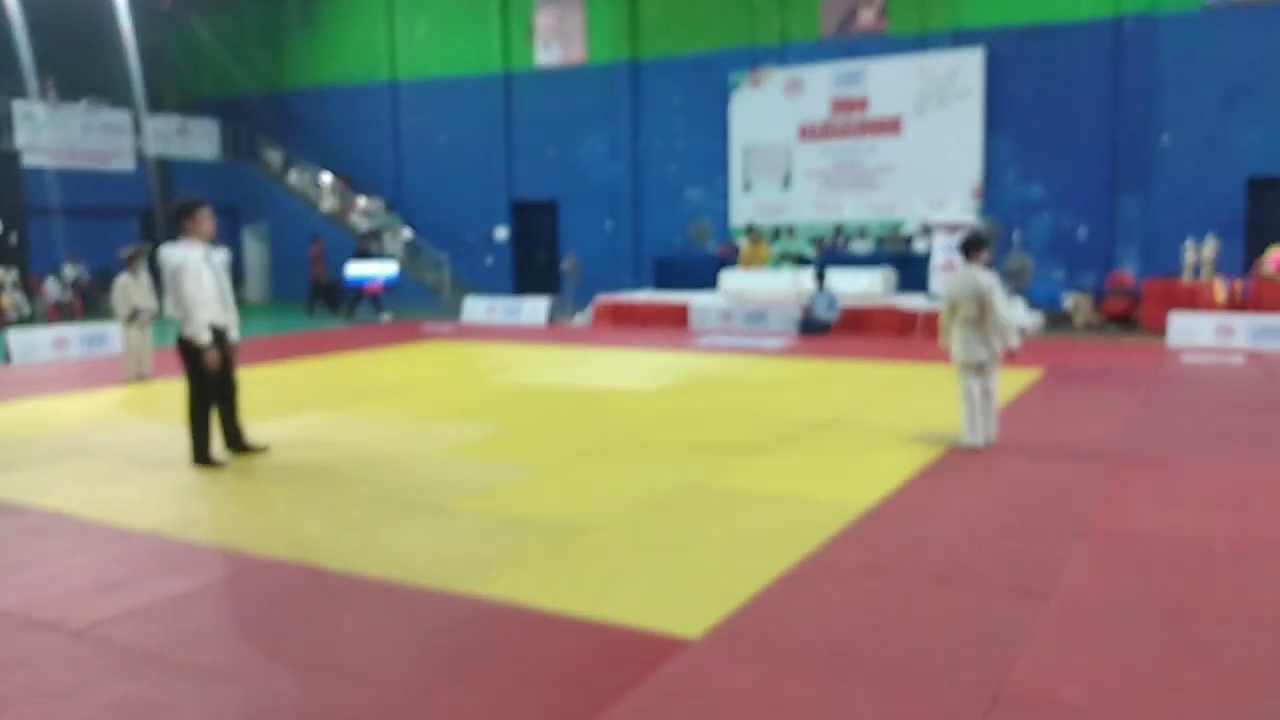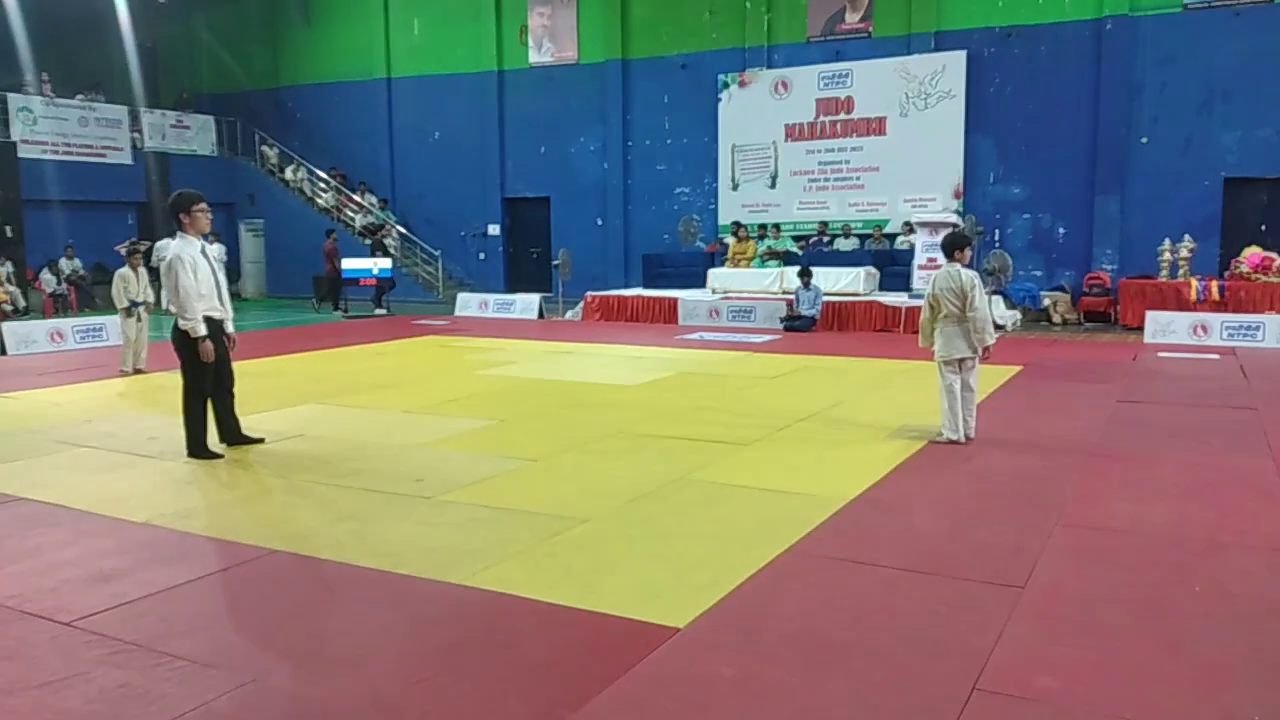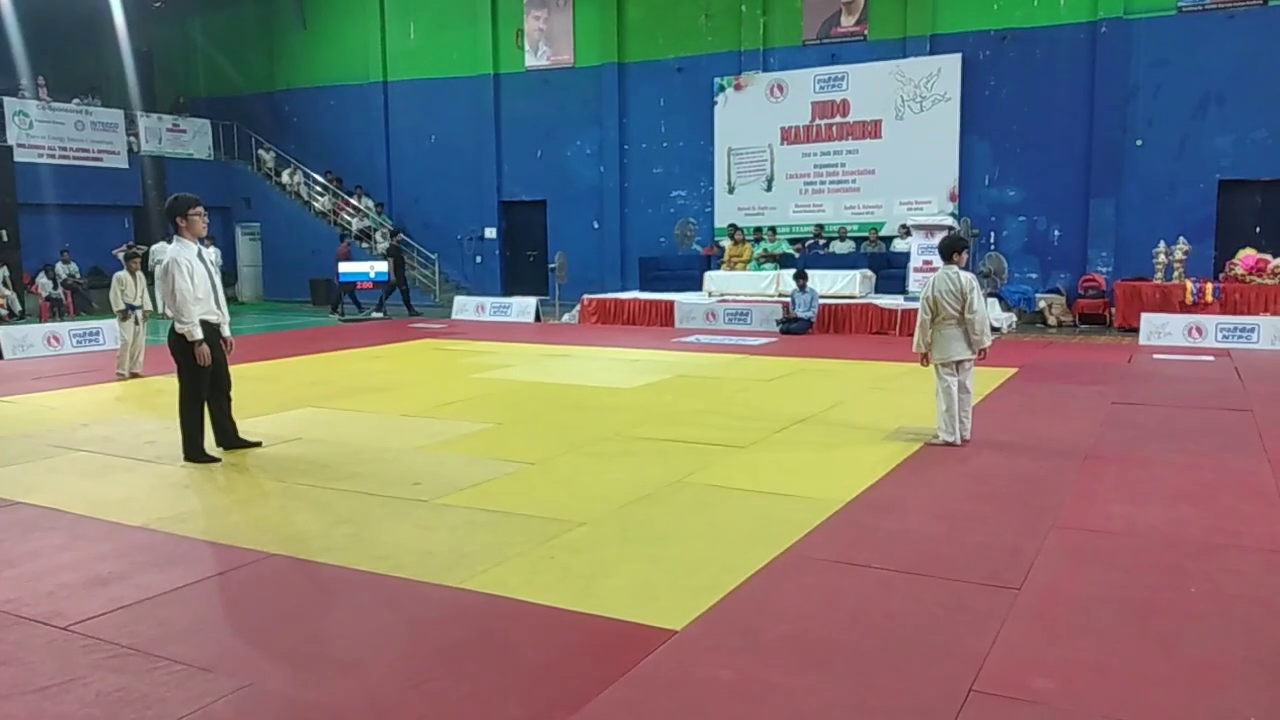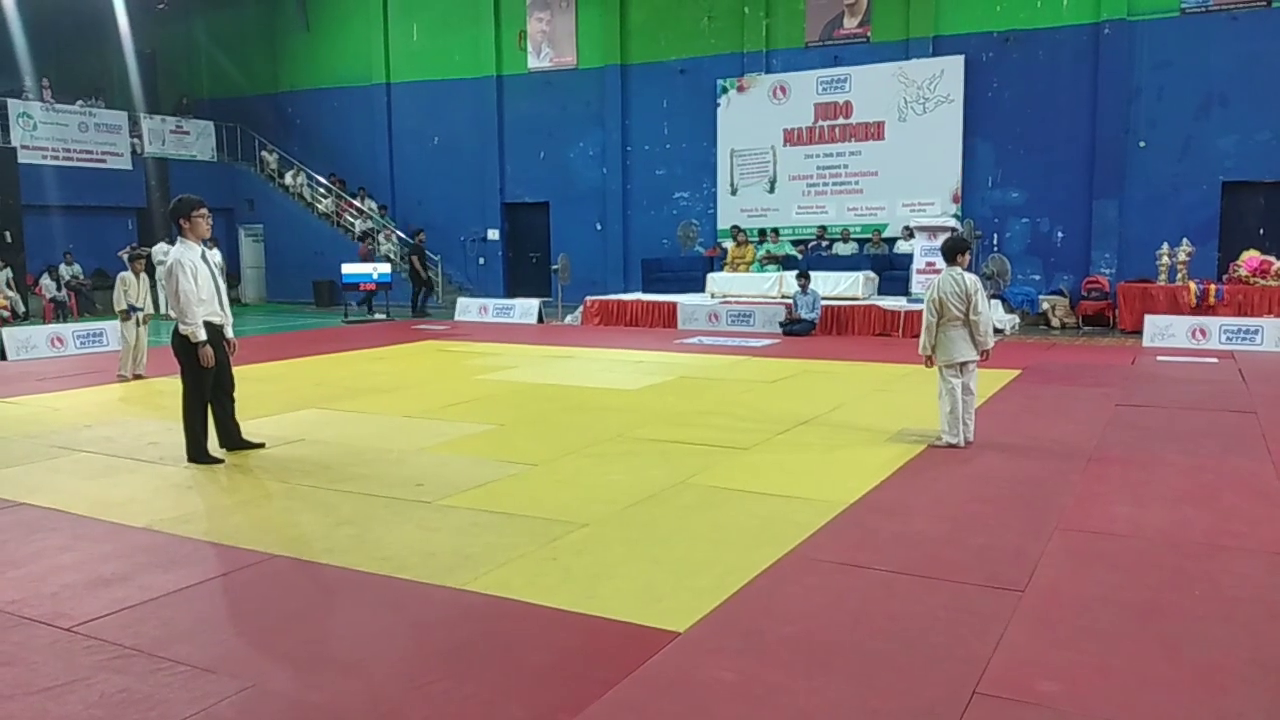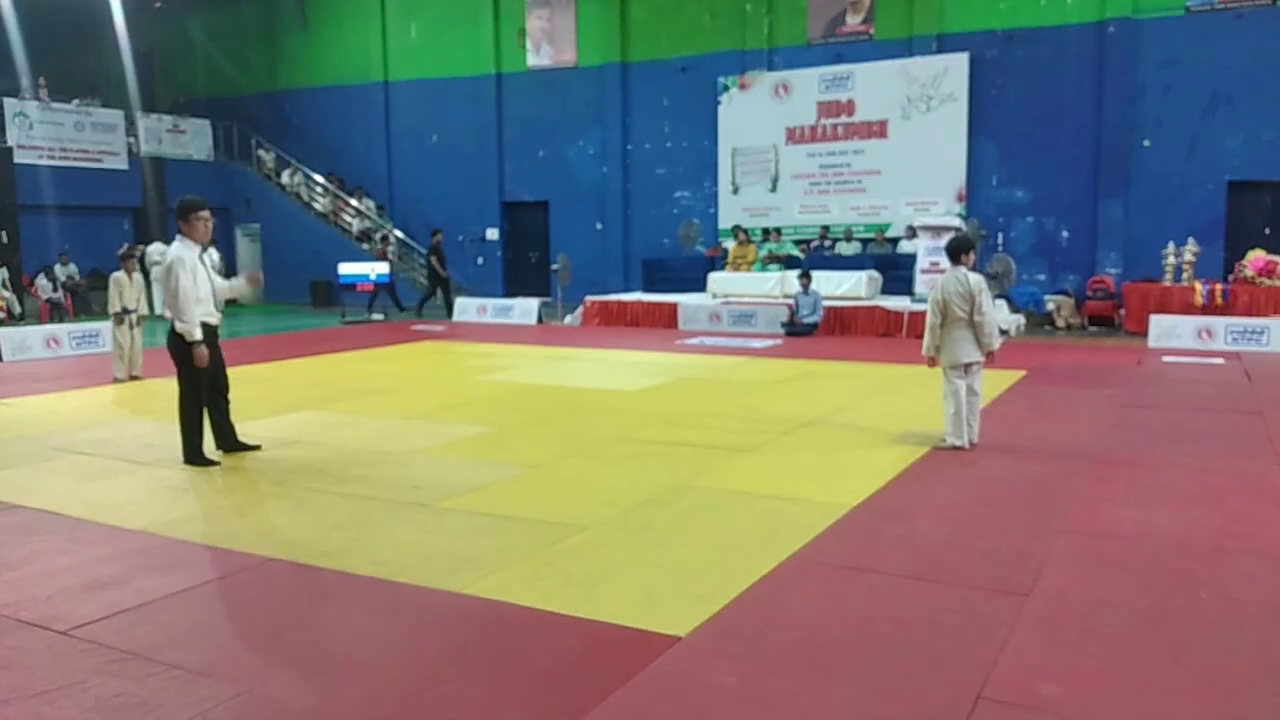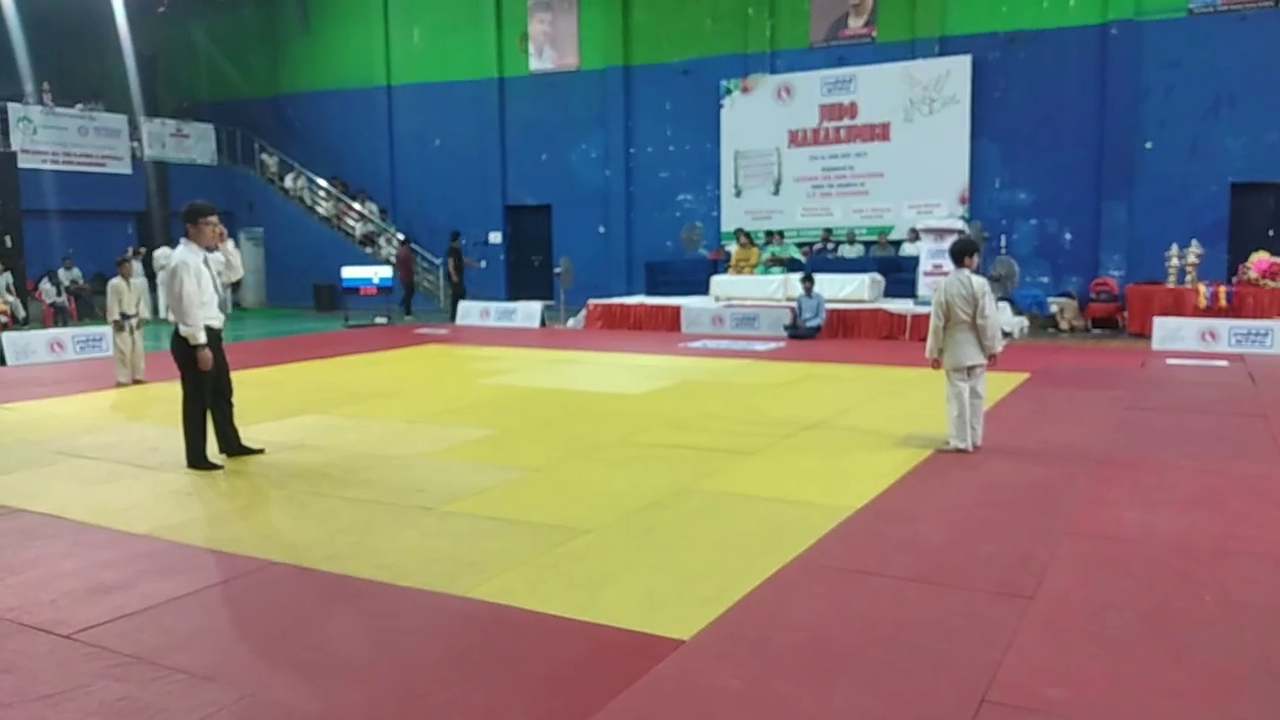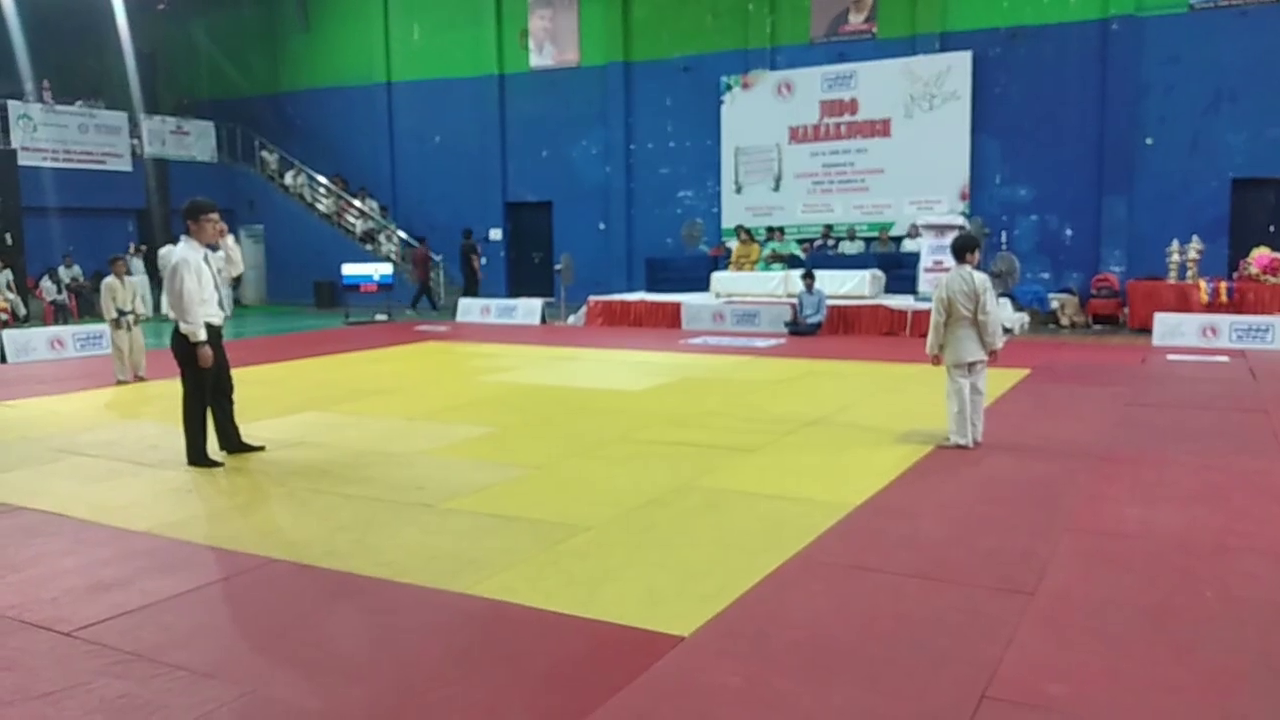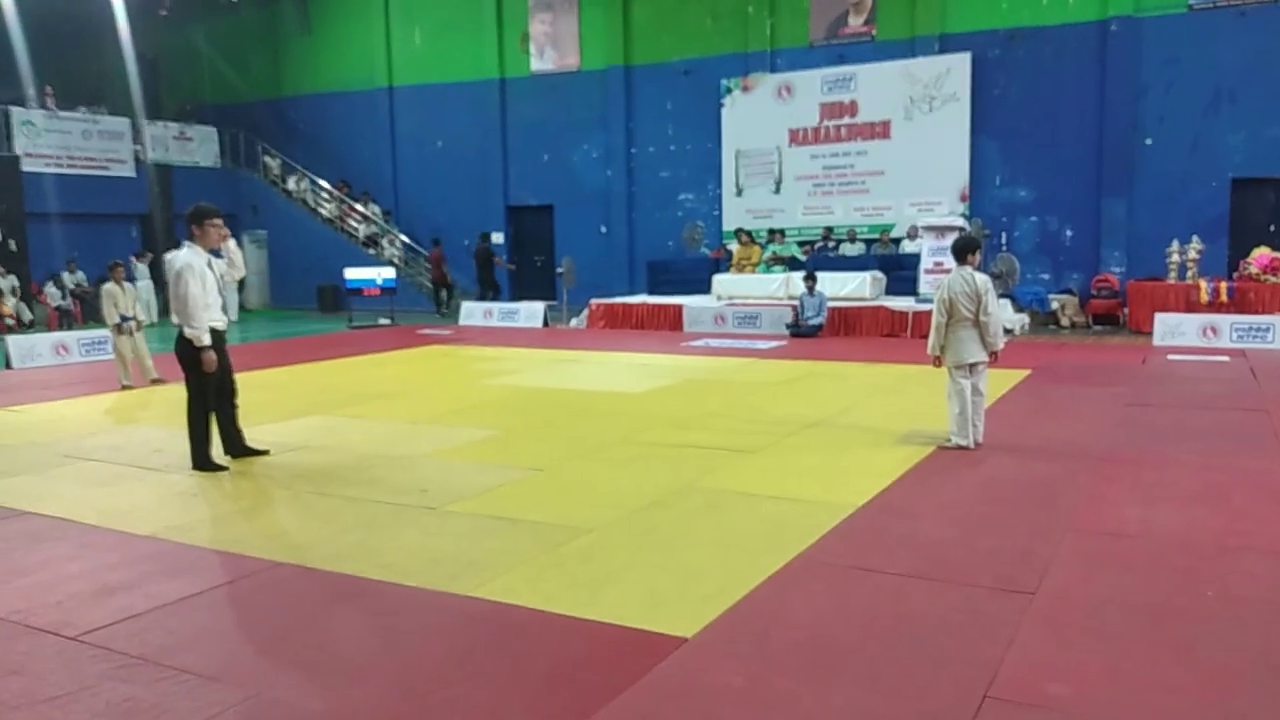
dt=0.3s
person 1, frame 1
left shoulder: (212, 255)
right shoulder: (184, 260)
right elbow: (191, 306)
left wrist: (231, 335)
right wrist: (204, 345)
left hip: (219, 334)
right hip: (200, 338)
left knee: (227, 391)
right knee: (203, 397)
left ankle: (236, 442)
right ankle: (201, 454)
person 1, frame 2
left shoulder: (203, 249)
right shoulder: (181, 253)
right elbow: (188, 298)
left wrist: (227, 326)
right wrist: (201, 337)
left hip: (214, 326)
right hip: (196, 330)
left knee: (224, 383)
right knee: (198, 389)
left ankle: (232, 434)
right ankle: (197, 446)
person 1, frame 3
left shoulder: (200, 252)
right shoulder: (177, 257)
right elbow: (184, 303)
left wrist: (224, 330)
right wrist: (197, 341)
left hip: (210, 330)
right hip: (192, 334)
left knee: (221, 387)
right knee: (194, 393)
left ankle: (228, 438)
right ankle: (194, 450)
person 1, frame 4
left shoulder: (203, 254)
right shoulder: (181, 258)
right elbow: (187, 304)
left wrist: (227, 332)
right wrist: (201, 342)
left hip: (213, 331)
right hip: (195, 336)
left knee: (224, 388)
right knee: (197, 394)
left ankle: (231, 439)
right ankle: (197, 451)
person 1, frame 5
left shoulder: (197, 253)
right shoulder: (180, 256)
left elbow: (215, 290)
right elbow: (184, 303)
left wrist: (243, 283)
right wrist: (195, 342)
left hip: (207, 332)
right hip: (190, 336)
left knee: (218, 389)
right knee: (194, 395)
left ankle: (227, 441)
right ankle: (193, 453)
person 1, frame 6
left shoulder: (202, 257)
right shoulder: (184, 260)
right elbow: (188, 306)
right wrist: (200, 345)
left hip: (210, 335)
right hip: (194, 339)
left knee: (222, 392)
right knee: (197, 399)
left ankle: (231, 445)
right ankle: (196, 457)
person 1, frame 7
left shoulder: (203, 254)
right shoulder: (185, 257)
right elbow: (189, 304)
right wrist: (200, 343)
left hip: (210, 332)
right hip: (194, 336)
left knee: (222, 389)
right knee: (197, 396)
left ankle: (231, 442)
right ankle: (197, 454)
person 1, frame 8
left shoulder: (205, 259)
right shoulder: (188, 262)
right elbow: (192, 309)
right wrist: (204, 348)
left hip: (213, 337)
right hip: (198, 341)
left knee: (226, 394)
right knee: (202, 400)
left ankle: (235, 446)
right ankle: (201, 458)
person 2, frame 1
left shoulder: (954, 281)
right shoulder: (987, 279)
left elbow: (947, 315)
right elbow: (999, 314)
left wrist: (948, 341)
right wrist: (1009, 343)
left hip: (963, 343)
right hip: (986, 342)
left knee: (970, 391)
right knee: (987, 390)
left ankle: (973, 437)
right ankle: (987, 435)
person 2, frame 2
left shoulder: (936, 279)
right shoulder: (970, 277)
left elbow: (927, 315)
right elbow: (978, 313)
left wrist: (928, 341)
right wrist: (985, 341)
left hip: (945, 339)
right hip: (967, 338)
left knee: (950, 386)
right knee: (968, 386)
left ankle: (953, 432)
right ankle: (967, 430)
person 2, frame 3
left shoulder: (933, 282)
right shoulder: (968, 279)
left elbow: (924, 318)
right elbow: (976, 314)
left wrist: (922, 347)
right wrist: (982, 342)
left hip: (942, 341)
right hip: (964, 341)
left knee: (947, 388)
right knee: (964, 388)
left ankle: (949, 434)
right ankle: (963, 432)
person 2, frame 4
left shoulder: (936, 283)
right shoulder: (972, 281)
left elbow: (930, 320)
right elbow: (980, 316)
left wrist: (927, 349)
right wrist: (985, 343)
left hip: (946, 343)
right hip: (968, 342)
left knee: (950, 390)
right knee: (967, 389)
left ankle: (953, 436)
right ankle: (966, 433)
person 2, frame 5
left shoulder: (940, 283)
right shoulder: (976, 280)
left elbow: (934, 320)
right elbow: (984, 316)
left wrist: (930, 350)
right wrist: (990, 345)
left hip: (950, 344)
right hip: (973, 344)
left knee: (955, 391)
right knee: (972, 390)
left ankle: (957, 438)
right ankle: (971, 435)
person 2, frame 6
left shoulder: (944, 286)
right shoulder: (979, 284)
left elbow: (937, 322)
right elbow: (987, 319)
left wrist: (934, 352)
right wrist: (992, 348)
left hip: (954, 347)
right hip: (976, 346)
left knee: (958, 393)
right knee: (975, 393)
left ankle: (961, 441)
right ankle: (974, 438)
person 2, frame 7
left shoulder: (946, 282)
right shoulder: (981, 279)
left elbow: (938, 318)
right elbow: (988, 315)
left wrist: (935, 348)
right wrist: (993, 344)
left hip: (955, 343)
right hip: (977, 343)
left knee: (958, 389)
right knee: (976, 389)
left ankle: (961, 437)
right ankle: (975, 434)
person 2, frame 8
left shoulder: (947, 283)
right shoulder: (982, 281)
left elbow: (940, 319)
right elbow: (990, 316)
left wrist: (936, 349)
right wrist: (994, 344)
left hip: (956, 344)
right hip: (978, 344)
left knee: (960, 390)
right knee: (977, 390)
left ankle: (962, 437)
right ankle: (975, 435)
